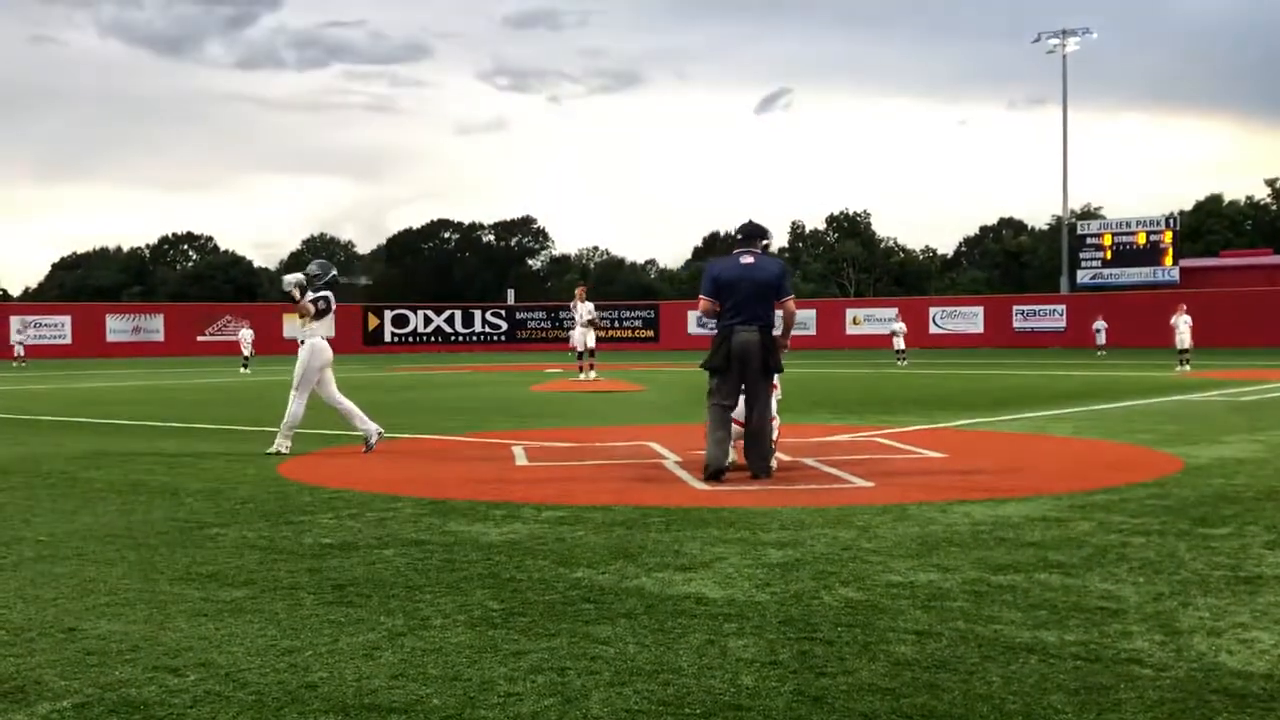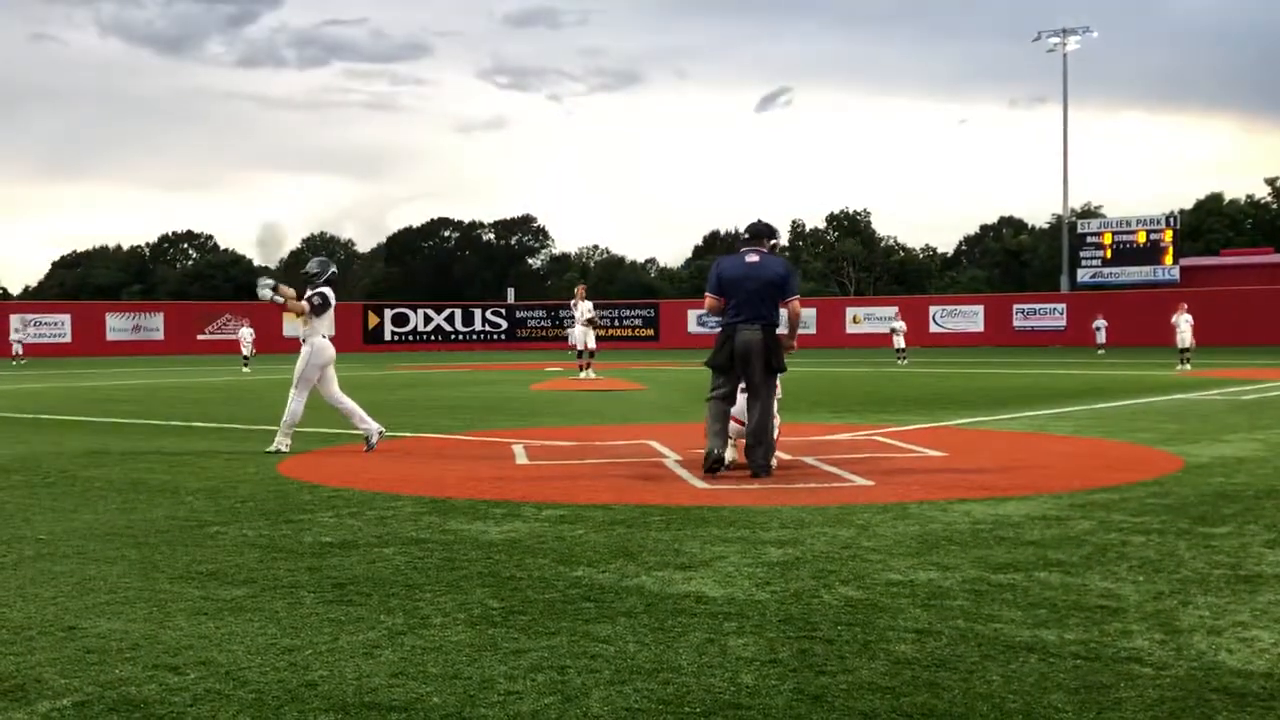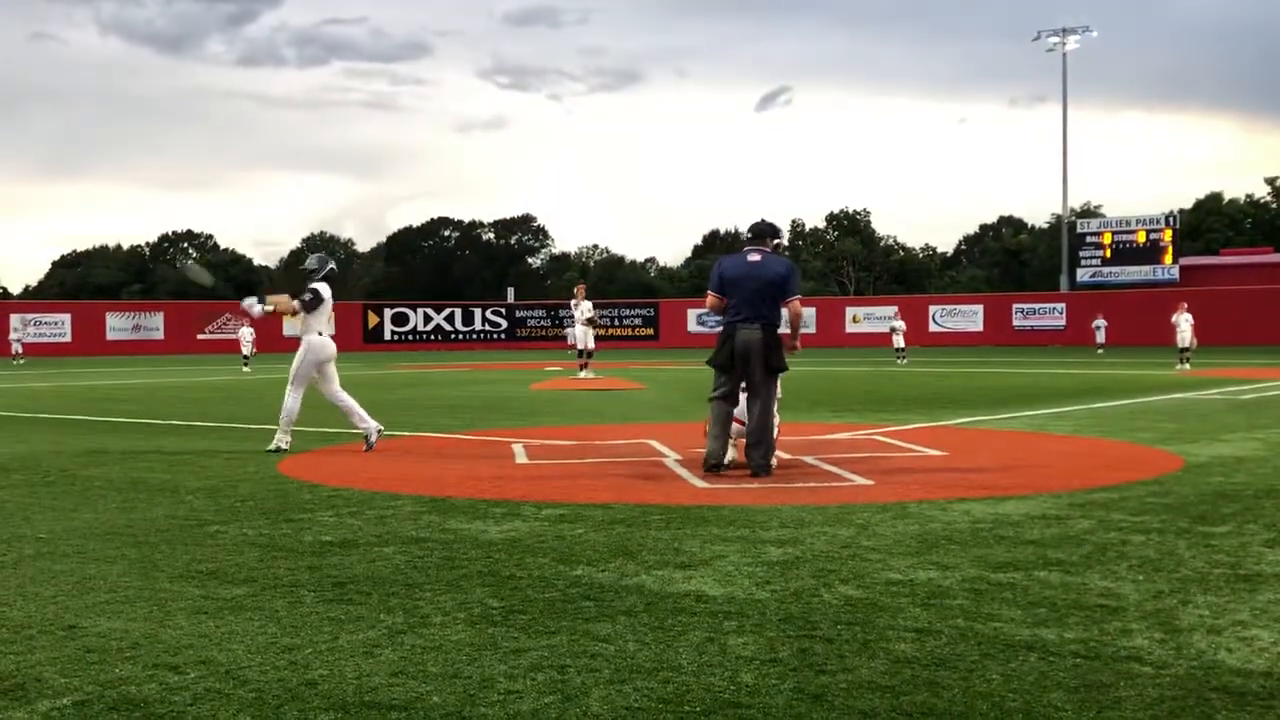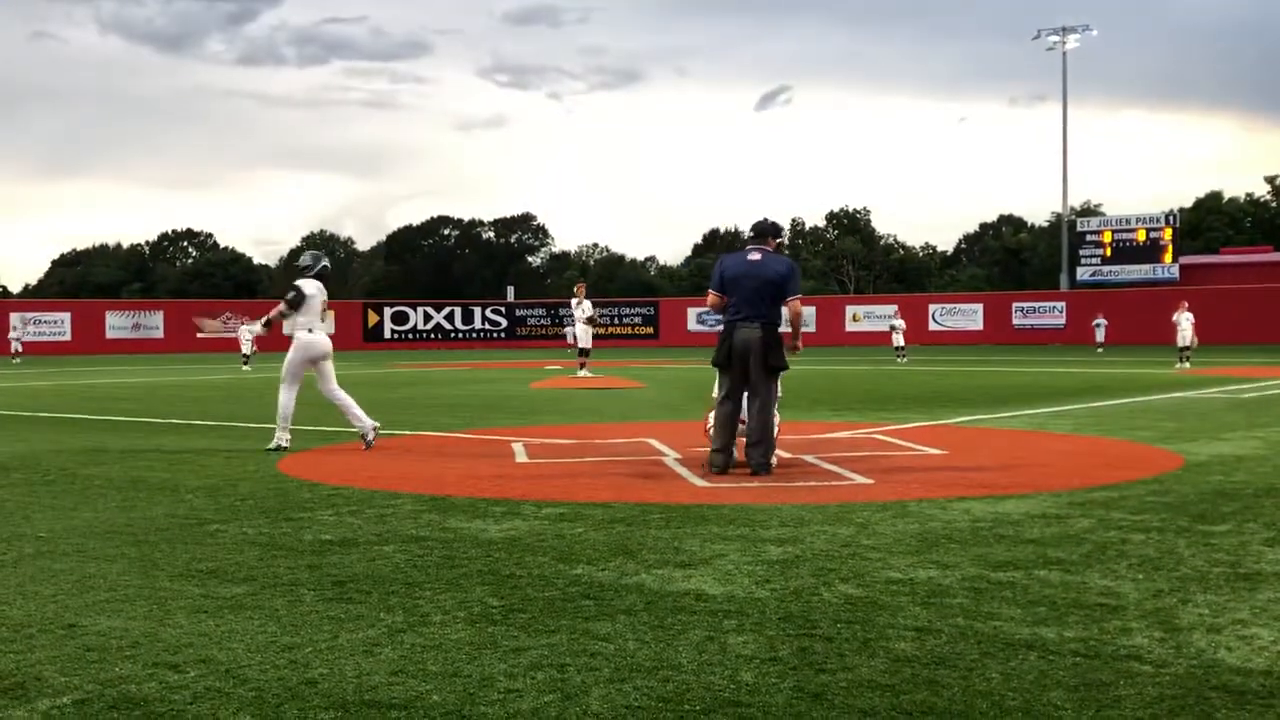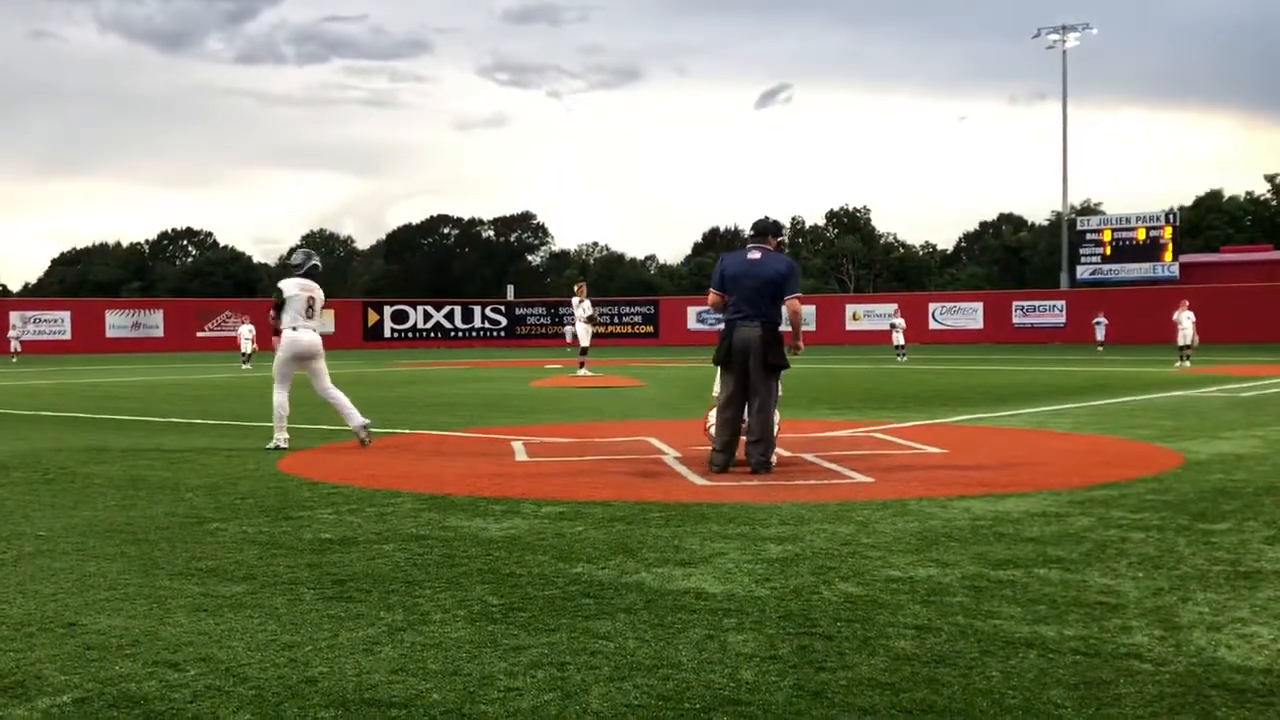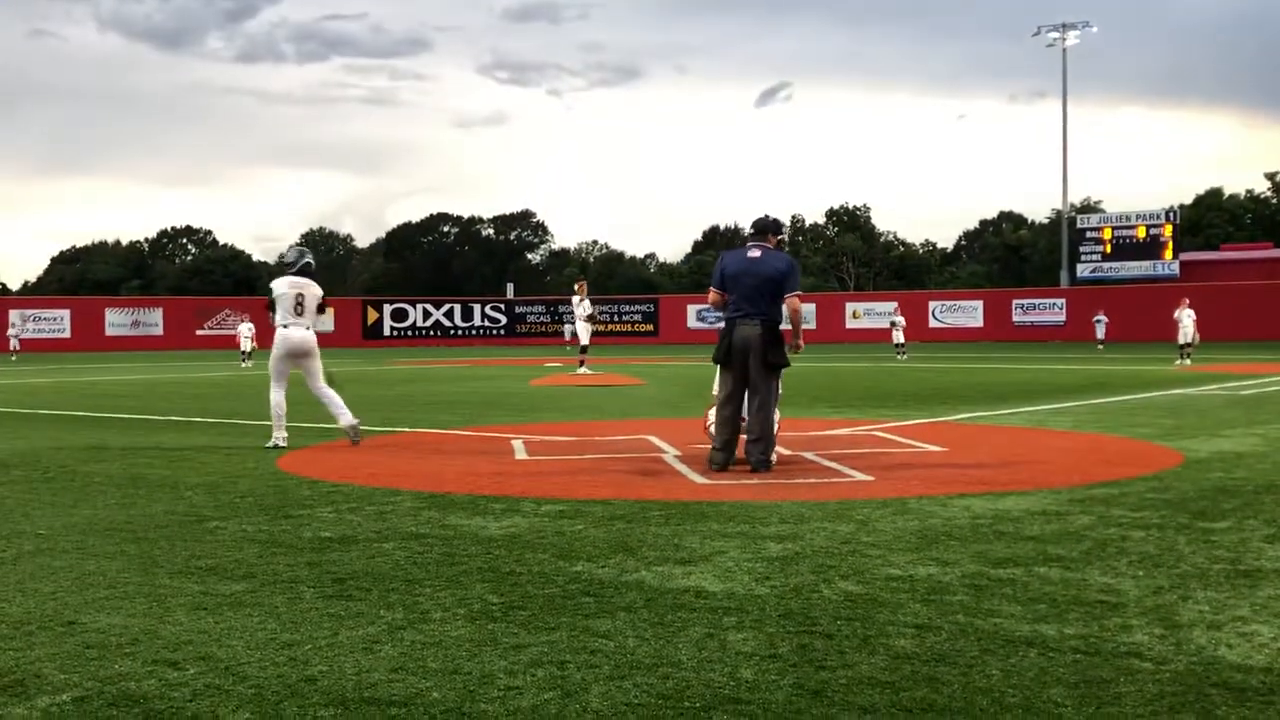
dt=0.1s
person 1, frame 1
left shoulder: (716, 266)
right shoulder: (776, 266)
left elbow: (705, 308)
right elbow: (790, 309)
right wrist: (785, 337)
left hip: (728, 340)
right hip: (761, 341)
left knee: (719, 402)
right knee: (759, 405)
left ankle: (716, 460)
right ankle: (760, 465)
person 1, frame 2
left shoulder: (722, 264)
right shoulder: (781, 266)
left elbow: (710, 306)
right elbow: (794, 310)
right wrist: (791, 338)
left hip: (731, 339)
right hip: (764, 340)
left knee: (720, 397)
right knee: (762, 404)
left ankle: (715, 450)
right ankle: (760, 463)
person 1, frame 3
left shoulder: (724, 263)
right shoulder: (784, 266)
left elbow: (712, 304)
right elbow: (795, 310)
right wrist: (795, 338)
left hip: (732, 338)
right hip: (765, 339)
left knee: (722, 398)
right knee: (762, 403)
left ankle: (715, 455)
right ankle: (759, 463)
person 1, frame 4
left shoulder: (726, 261)
right shoulder: (784, 265)
left elbow: (713, 302)
right elbow: (795, 309)
right wrist: (796, 338)
left hip: (733, 337)
right hip: (765, 338)
left knee: (727, 399)
right knee: (762, 402)
left ankle: (720, 459)
right ankle: (759, 461)
person 1, frame 5
left shoulder: (726, 260)
right shoulder: (784, 264)
left elbow: (714, 301)
right elbow: (793, 308)
right wrist: (797, 338)
left hip: (734, 335)
right hip: (766, 337)
left knee: (729, 400)
right knee: (762, 401)
left ankle: (720, 459)
right ankle: (759, 460)
person 1, frame 6
left shoulder: (726, 259)
right shoulder: (784, 262)
left elbow: (714, 300)
right elbow: (793, 306)
right wrist: (797, 336)
left hip: (734, 333)
right hip: (766, 335)
left knee: (728, 398)
right knee: (763, 399)
left ankle: (720, 457)
right ankle: (759, 458)
person 2, frame 1
left shoulder: (325, 297)
right shoulder: (311, 293)
left elbow: (307, 311)
right elbow: (300, 305)
left wrist: (295, 298)
right wrist: (296, 289)
left hip: (314, 348)
right hip: (317, 350)
left knee: (298, 396)
right knee: (334, 397)
left ankle: (282, 443)
right ankle: (372, 431)
person 2, frame 2
left shoulder: (324, 293)
right shoulder: (313, 292)
left elbow: (300, 309)
right elbow: (293, 296)
left wrist: (274, 299)
right wrist: (273, 286)
left hip: (316, 347)
right hip: (320, 349)
left knee: (298, 395)
right knee: (334, 395)
left ankle: (282, 441)
right ankle: (372, 430)
person 2, frame 3
left shoulder: (319, 288)
right shoulder: (318, 290)
left elbow: (295, 307)
right elbow: (290, 302)
left wrist: (263, 308)
right wrist: (261, 301)
left hip: (313, 344)
right hip: (326, 345)
left knee: (294, 391)
right knee: (335, 392)
left ankle: (282, 439)
right ankle: (371, 428)
person 2, frame 4
left shoulder: (303, 285)
right shoulder: (320, 288)
left elbow: (284, 309)
left wrist: (264, 323)
right wrist: (270, 317)
left hip: (305, 341)
right hip: (323, 342)
left knee: (287, 388)
right knee: (333, 390)
left ankle: (282, 438)
right ankle: (368, 427)
person 2, frame 5
left shoulder: (285, 285)
right shoulder: (318, 291)
left elbow: (275, 316)
left wrist: (276, 333)
left hip: (291, 339)
right hip: (314, 339)
left knee: (281, 388)
right knee: (326, 388)
left ankle: (280, 438)
right ankle: (358, 423)
person 2, frame 6
left shoulder: (277, 284)
right shoulder: (316, 289)
left elbow: (273, 314)
left hip: (284, 336)
right hip: (308, 337)
left knee: (277, 387)
right knee: (320, 386)
left ankle: (279, 437)
right ankle: (348, 421)
